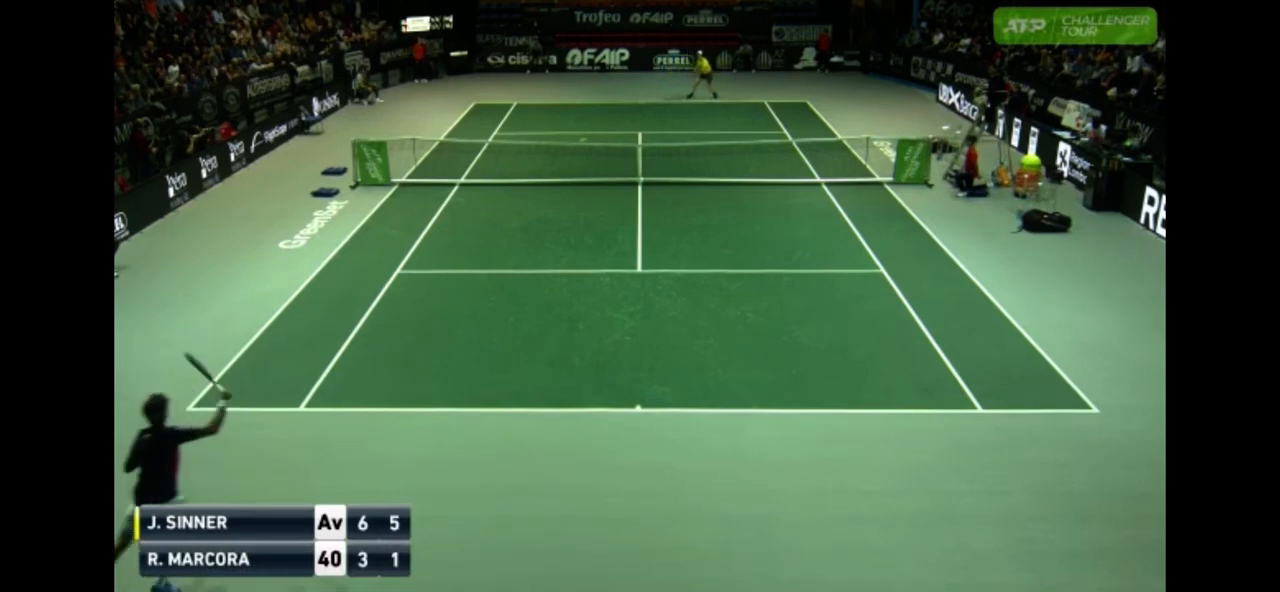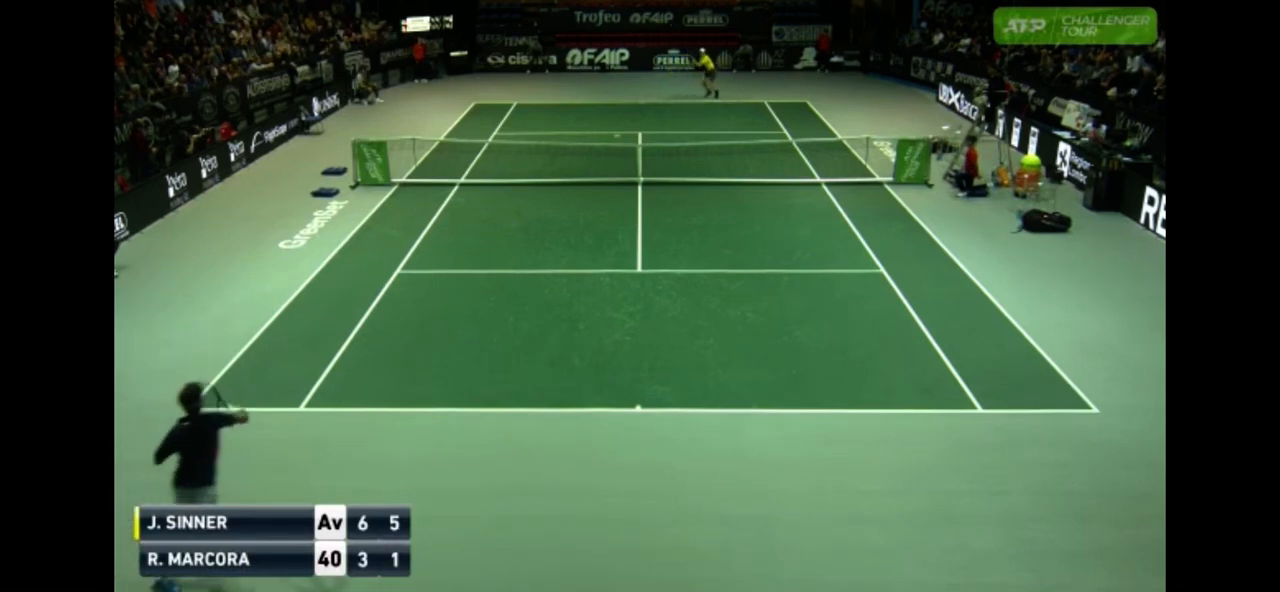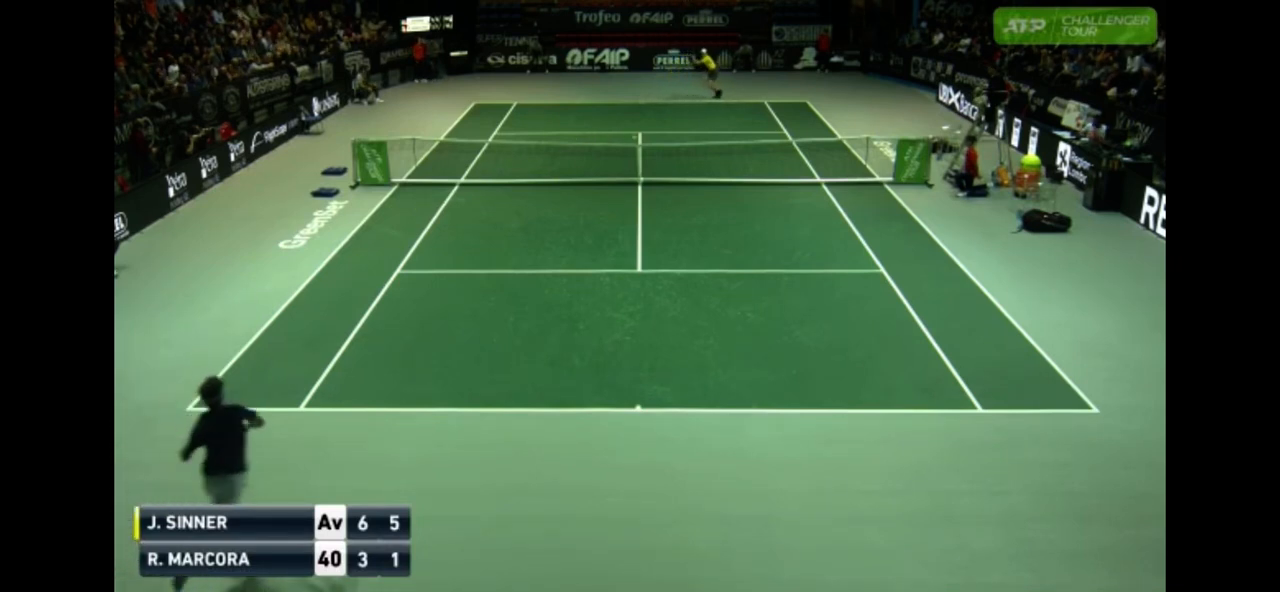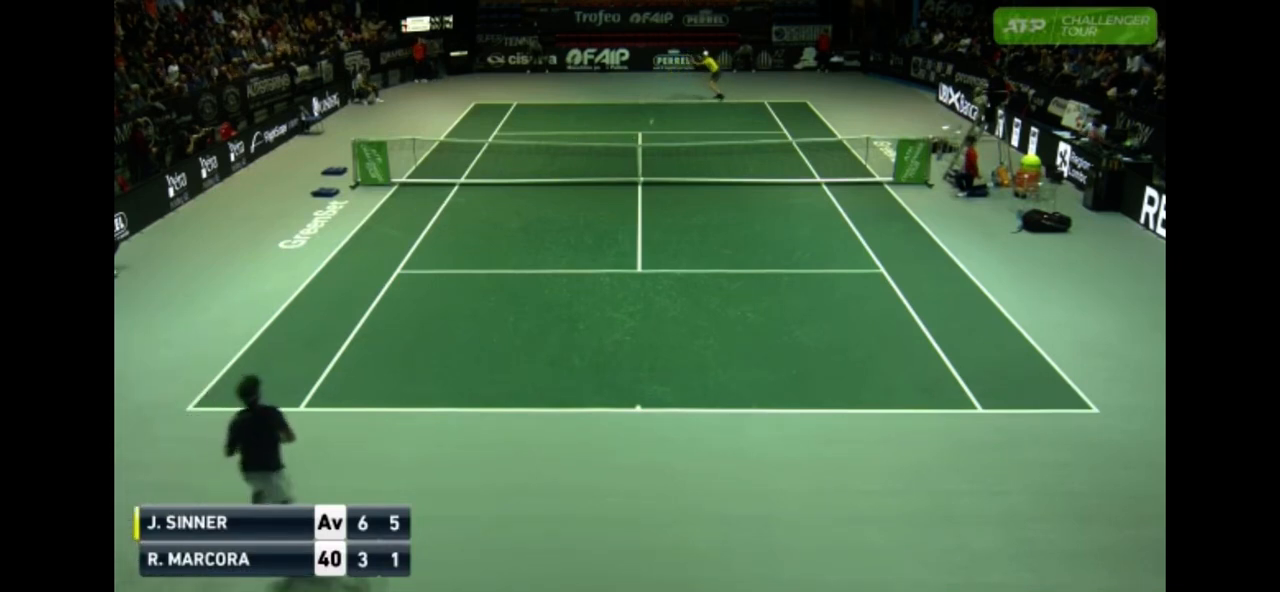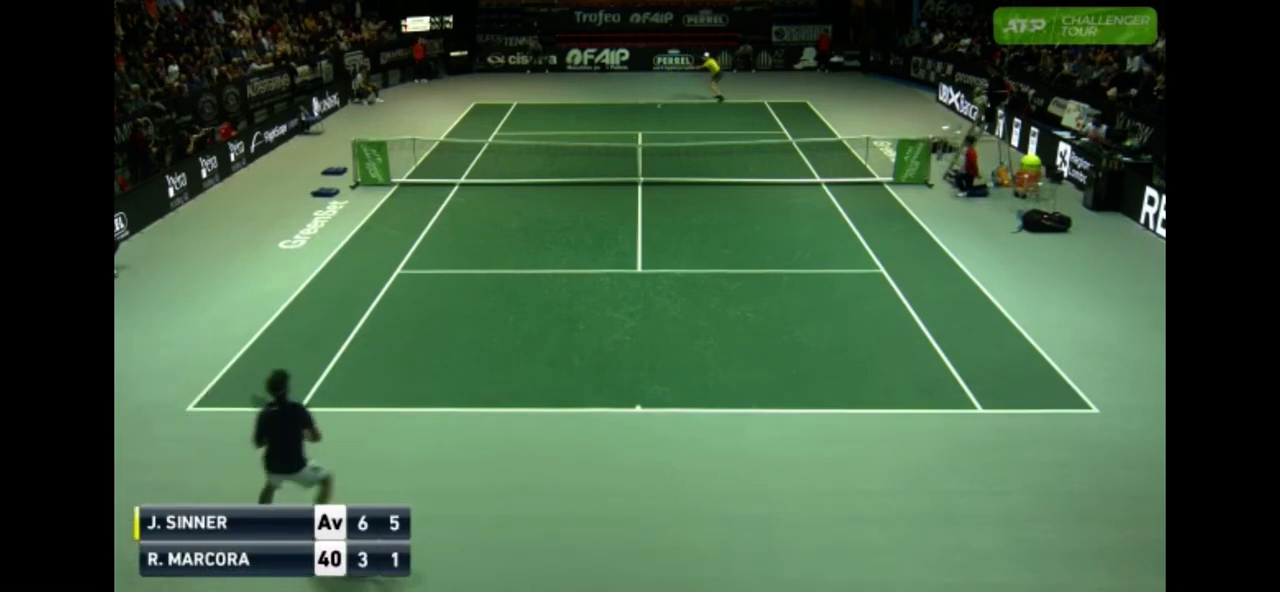
dt=0.1s
person 1, frame 1
left shoulder: (141, 439)
right shoulder: (170, 434)
left elbow: (128, 466)
right elbow: (211, 429)
right wrist: (223, 405)
left hip: (144, 498)
right hip: (165, 498)
person 1, frame 2
left shoulder: (177, 430)
right shoulder: (211, 421)
left elbow: (157, 459)
right elbow: (243, 418)
right wrist: (240, 413)
left hip: (183, 485)
right hip: (201, 486)
person 1, frame 3
left shoulder: (202, 423)
right shoulder: (236, 411)
left elbow: (185, 455)
right elbow: (259, 422)
right wrist: (246, 425)
left hip: (212, 475)
right hip: (233, 474)
person 1, frame 4
left shoulder: (237, 421)
right shoulder: (271, 413)
left elbow: (229, 452)
right elbow: (291, 437)
left hip: (250, 470)
right hip: (272, 469)
left knee: (260, 490)
right knee: (284, 503)
person 1, frame 5
left shoulder: (264, 415)
right shoulder: (298, 410)
left elbow: (259, 443)
right elbow: (316, 437)
left hip: (273, 467)
right hip: (296, 467)
left knee: (270, 487)
right knee: (326, 479)
